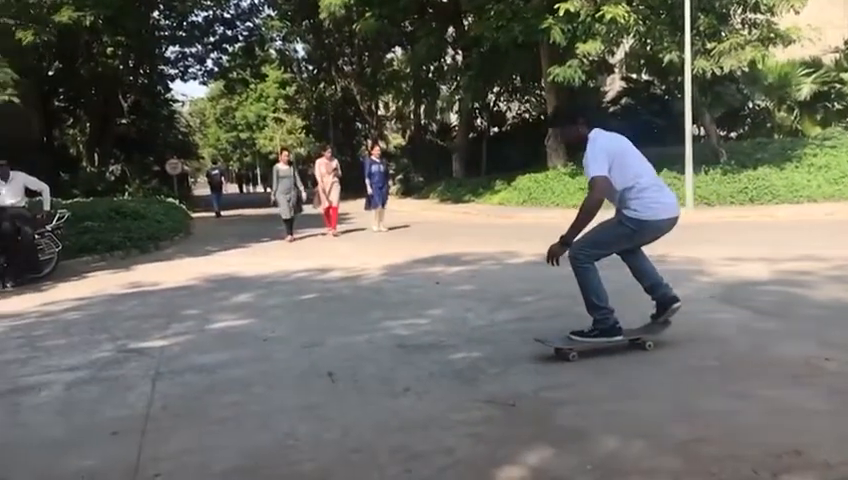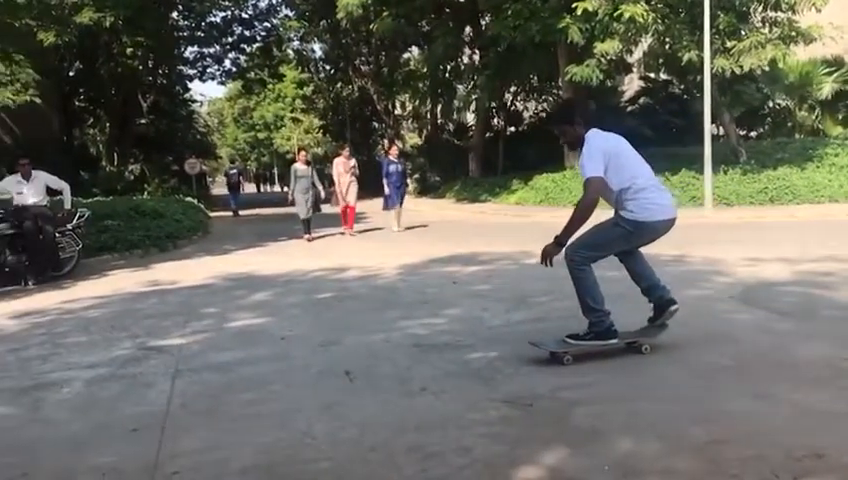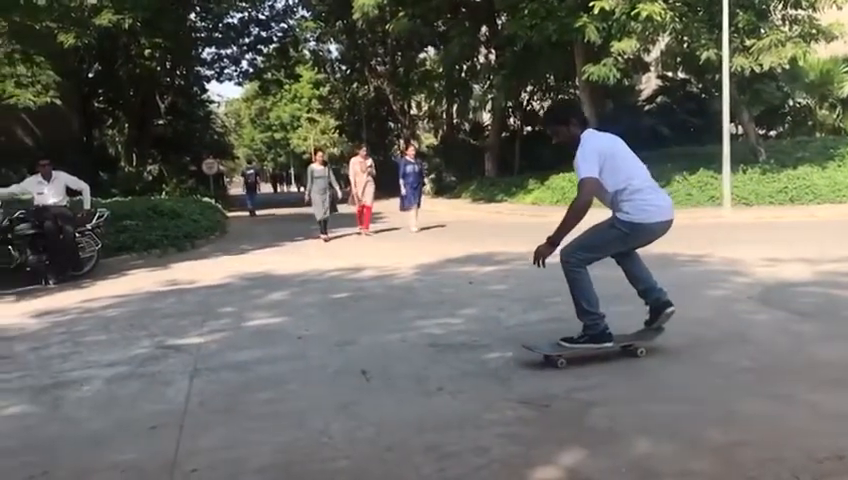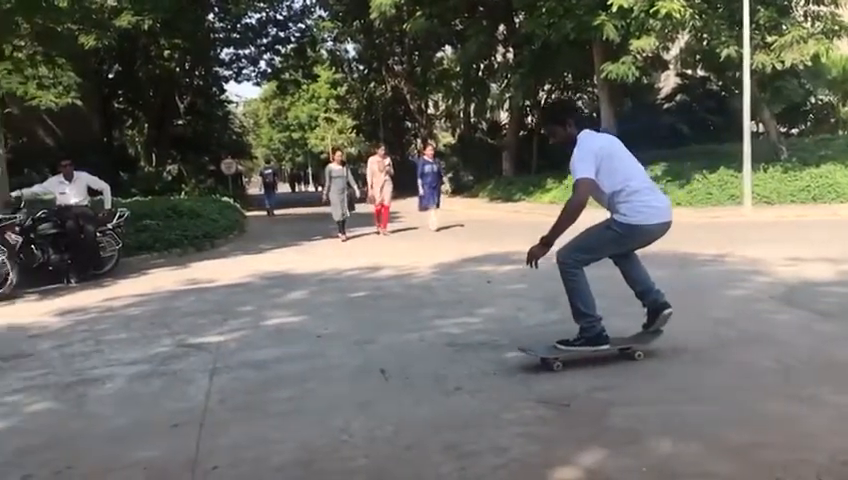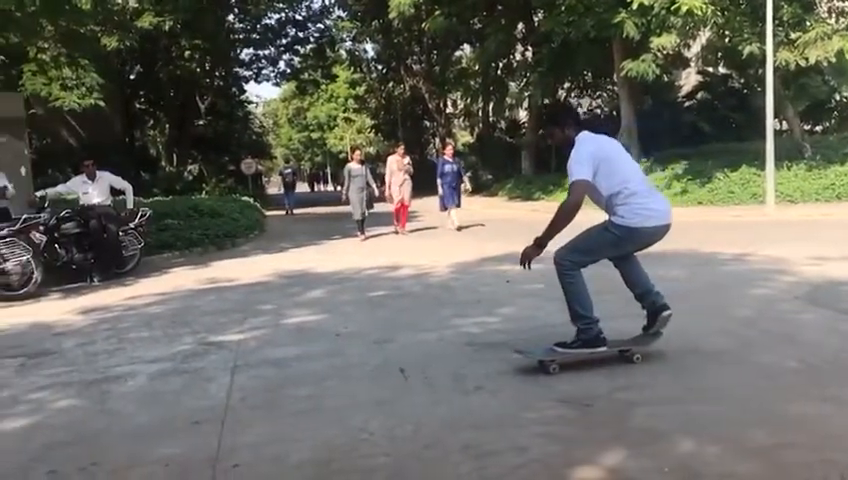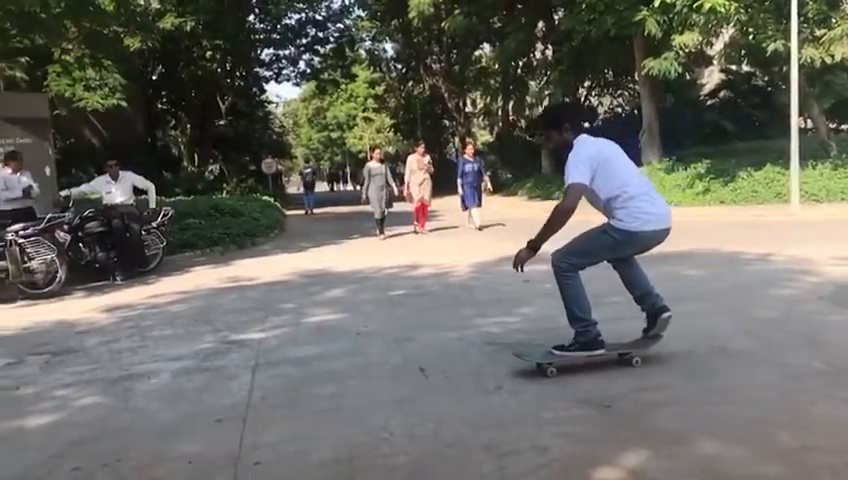
dt=0.4s
person 1, frame 1
left shoulder: (595, 148)
right shoulder: (610, 139)
left elbow: (596, 197)
left wrist: (565, 241)
right wrist: (617, 228)
left hip: (646, 215)
right hip: (669, 210)
left knee: (580, 254)
right knee: (624, 244)
left ankle: (606, 325)
right ankle: (665, 297)
person 1, frame 2
left shoulder: (591, 148)
right shoulder: (608, 139)
left elbow: (590, 198)
left wrist: (559, 242)
right wrist: (616, 228)
left hip: (643, 215)
right hip: (666, 211)
left knee: (576, 255)
right knee: (622, 246)
left ankle: (601, 328)
right ankle: (662, 300)
person 1, frame 3
left shoulder: (587, 148)
right shoulder: (606, 139)
left elbow: (584, 199)
left wrist: (552, 242)
left hip: (639, 217)
right hip: (663, 212)
left knee: (572, 257)
right knee: (620, 248)
left ankle: (596, 331)
right ankle: (658, 302)
person 1, frame 4
left shoulder: (584, 148)
right shoulder: (604, 140)
left elbow: (579, 199)
left wrist: (545, 243)
left hip: (637, 219)
right hip: (662, 214)
left knee: (568, 258)
right knee: (618, 248)
left ankle: (592, 333)
right ankle: (656, 304)
person 1, frame 5
left shoulder: (582, 150)
right shoulder: (603, 141)
left elbow: (574, 201)
left wrist: (539, 244)
left hip: (635, 221)
right hip: (661, 217)
left knee: (565, 260)
right knee: (618, 250)
left ankle: (589, 335)
right ankle: (655, 305)
person 1, frame 6
left shoulder: (580, 154)
right shoulder: (602, 145)
left elbow: (568, 205)
left wrist: (532, 247)
left hip: (635, 225)
right hip: (660, 221)
left knee: (563, 262)
right knee: (617, 252)
left ankle: (587, 338)
right ankle: (655, 308)
